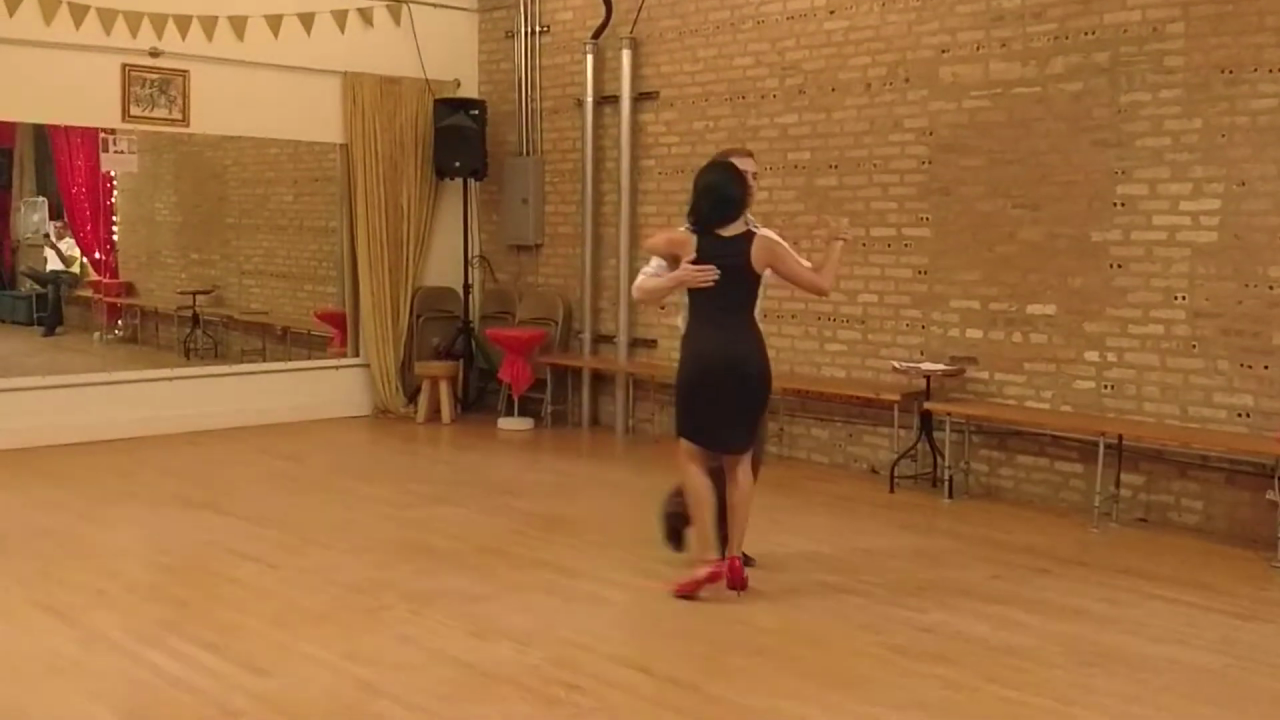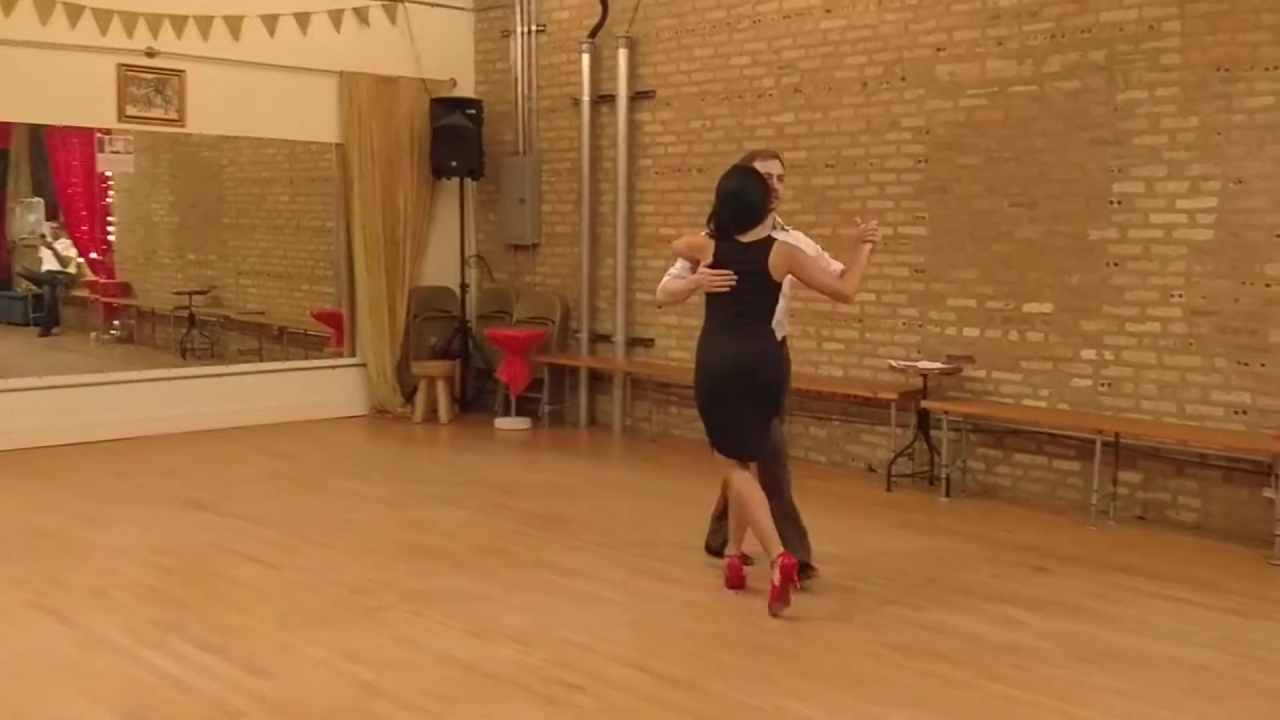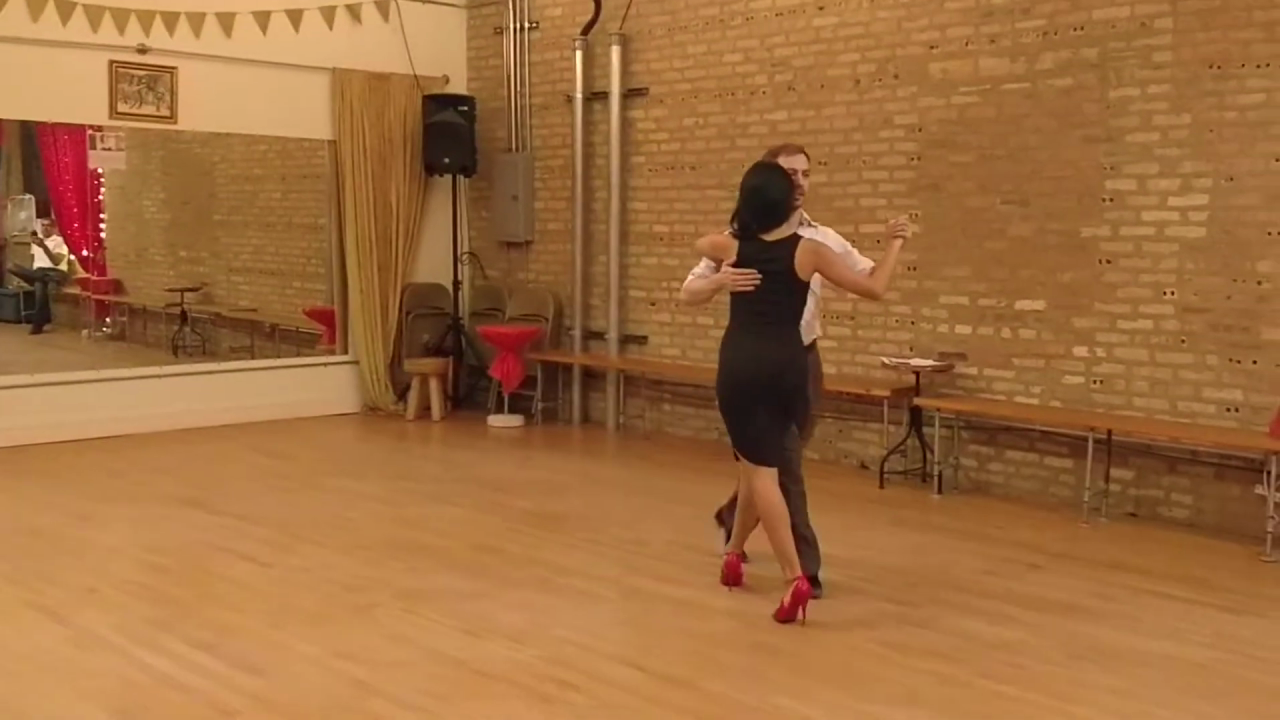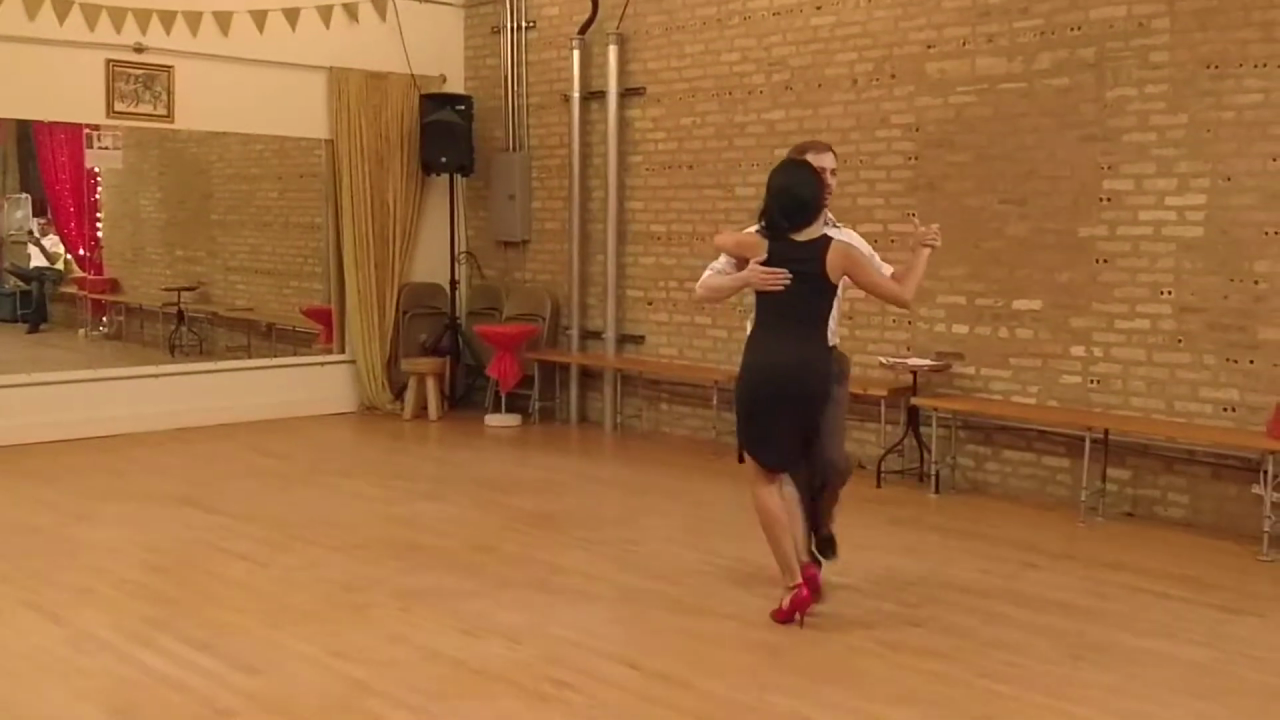
dt=0.3s
person 1, frame 1
left shoulder: (686, 243)
right shoulder: (761, 246)
left elbow: (649, 242)
right elbow: (822, 284)
right wrist: (837, 243)
left hip: (702, 356)
right hip: (747, 356)
left knee: (694, 458)
right knee: (738, 459)
left ankle: (709, 560)
right ankle: (734, 558)
person 1, frame 2
left shoulder: (707, 247)
right shoulder: (782, 253)
left elbow: (676, 244)
right elbow: (844, 290)
right wrist: (865, 246)
left hip: (717, 361)
right hip: (763, 361)
left knee: (735, 468)
right knee: (747, 460)
left ankle: (778, 557)
right ankle: (734, 557)
person 1, frame 3
left shoulder: (731, 246)
right shoulder: (808, 251)
left elbow: (700, 244)
right elbow: (874, 288)
right wrist: (895, 242)
left hip: (740, 364)
right hip: (787, 365)
left knee: (761, 470)
right knee: (760, 463)
left ankle: (795, 579)
right ankle: (734, 552)
person 1, frame 4
left shoulder: (759, 246)
right shoulder: (839, 253)
left elbow: (719, 240)
right elbow: (902, 296)
right wrist: (923, 249)
left hip: (763, 367)
right hip: (811, 370)
left knee: (765, 477)
right knee: (784, 474)
left ankle: (793, 583)
right ankle: (800, 564)
person 2, frame 1
left shoulder: (764, 239)
right elbow: (640, 291)
right wrist: (679, 279)
left knee: (750, 451)
left ankle: (723, 537)
right ankle: (679, 507)
person 2, frame 2
left shoulder: (795, 242)
left elbow: (840, 281)
right elbow: (665, 292)
right wrist: (697, 281)
right knee: (770, 452)
left ankle: (721, 536)
right ankle: (792, 551)
person 2, frame 3
left shoulder: (823, 240)
left elbow: (871, 279)
right elbow: (688, 293)
right wrist: (718, 282)
left hip: (804, 358)
left knee: (785, 458)
right knee: (784, 461)
left ankle: (733, 514)
right ankle: (802, 562)
person 2, frame 4
left shoulder: (845, 241)
right elbow: (704, 290)
right wrist: (745, 279)
left hip: (825, 363)
left knee: (832, 461)
left ankle: (816, 521)
right ankle: (799, 557)
